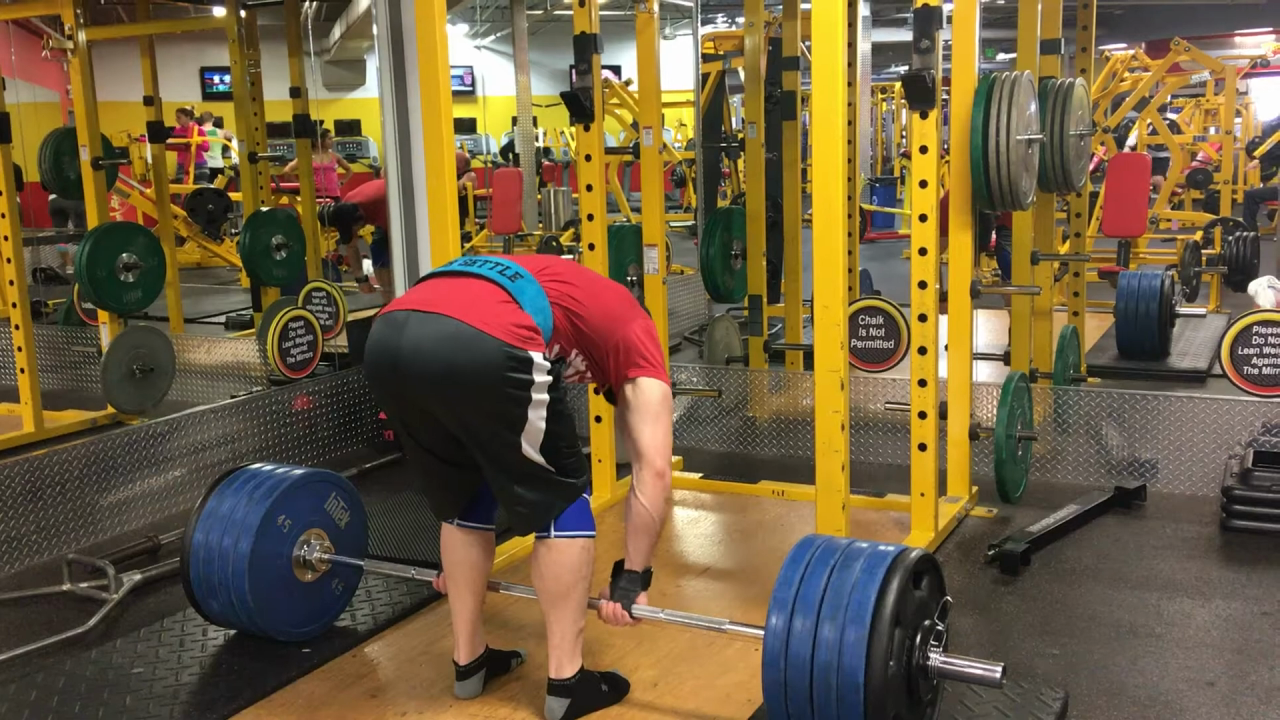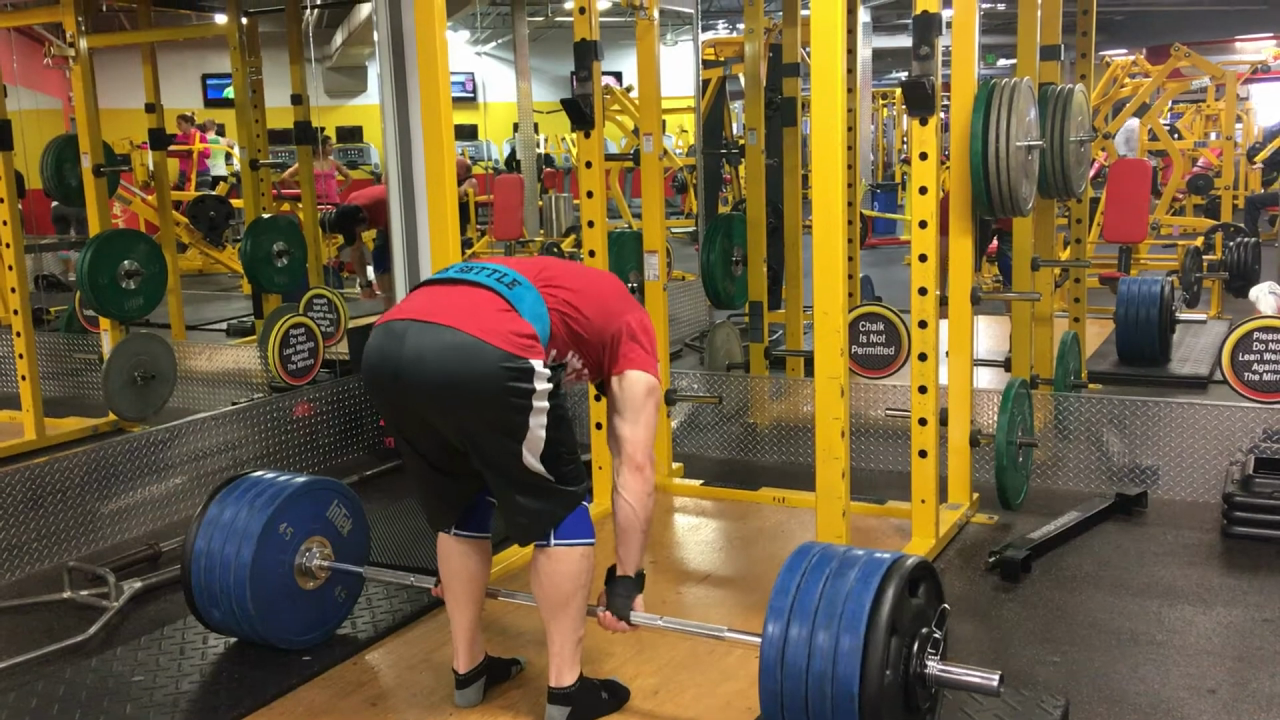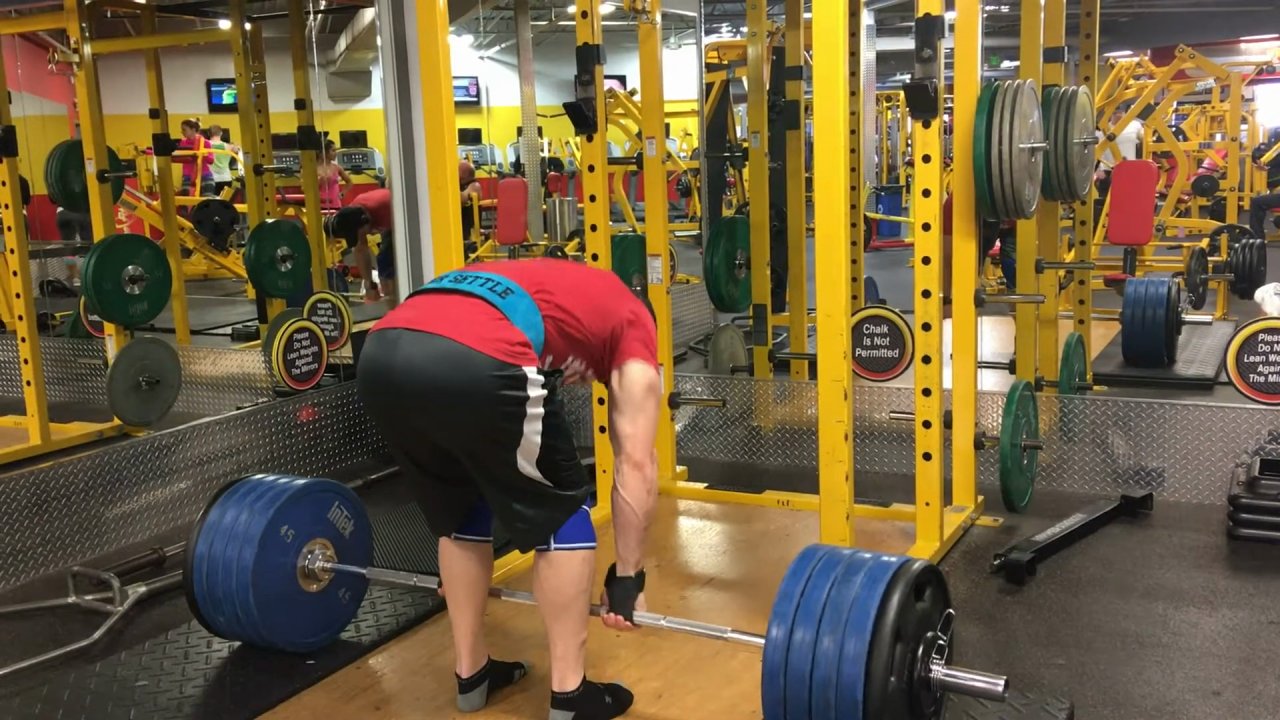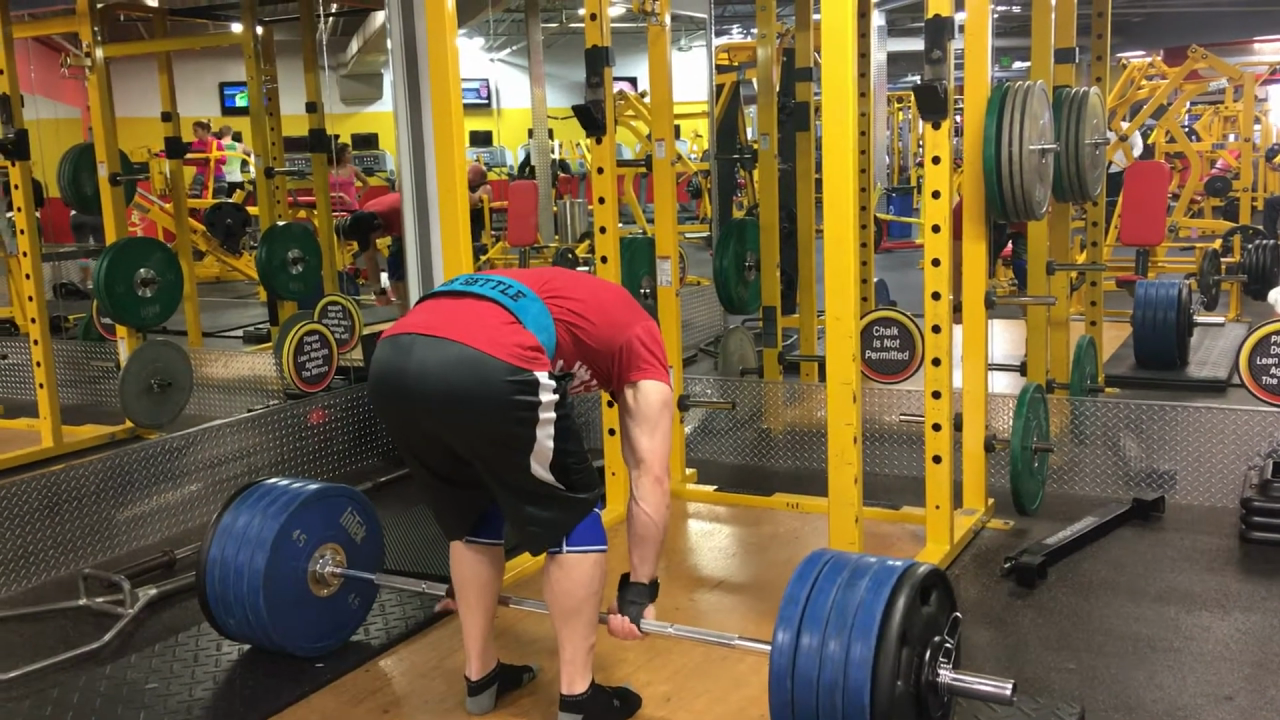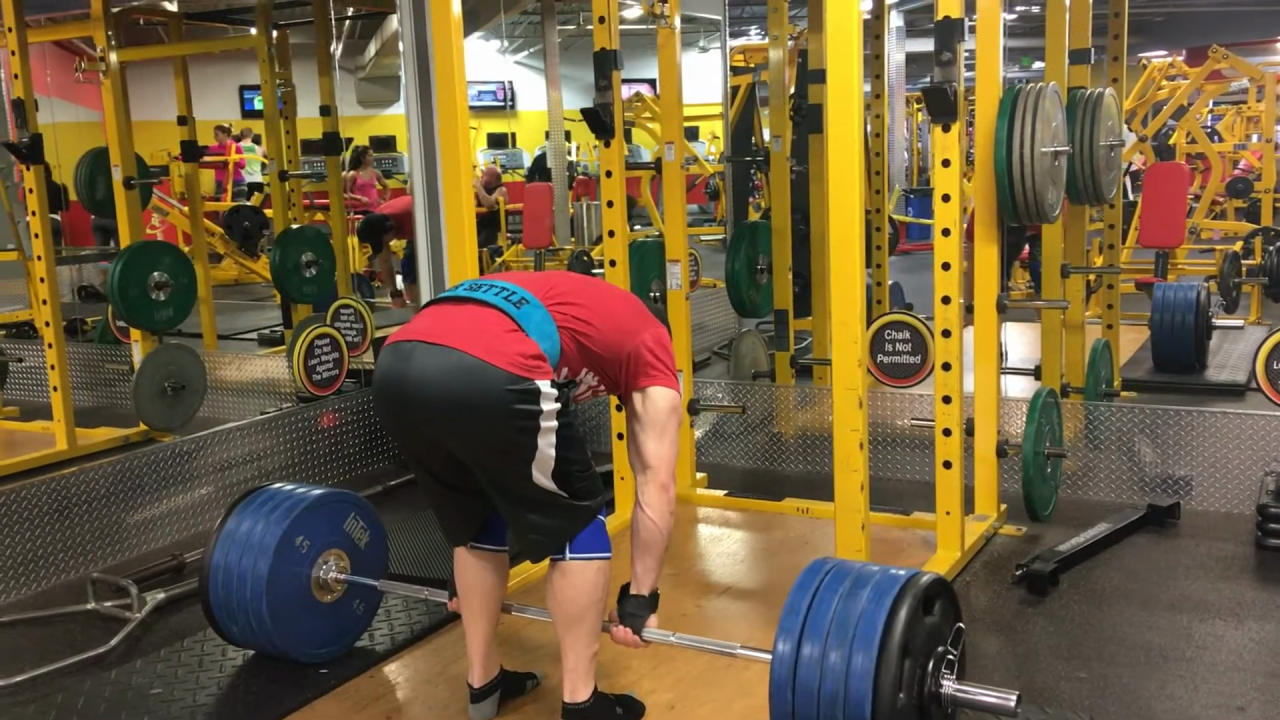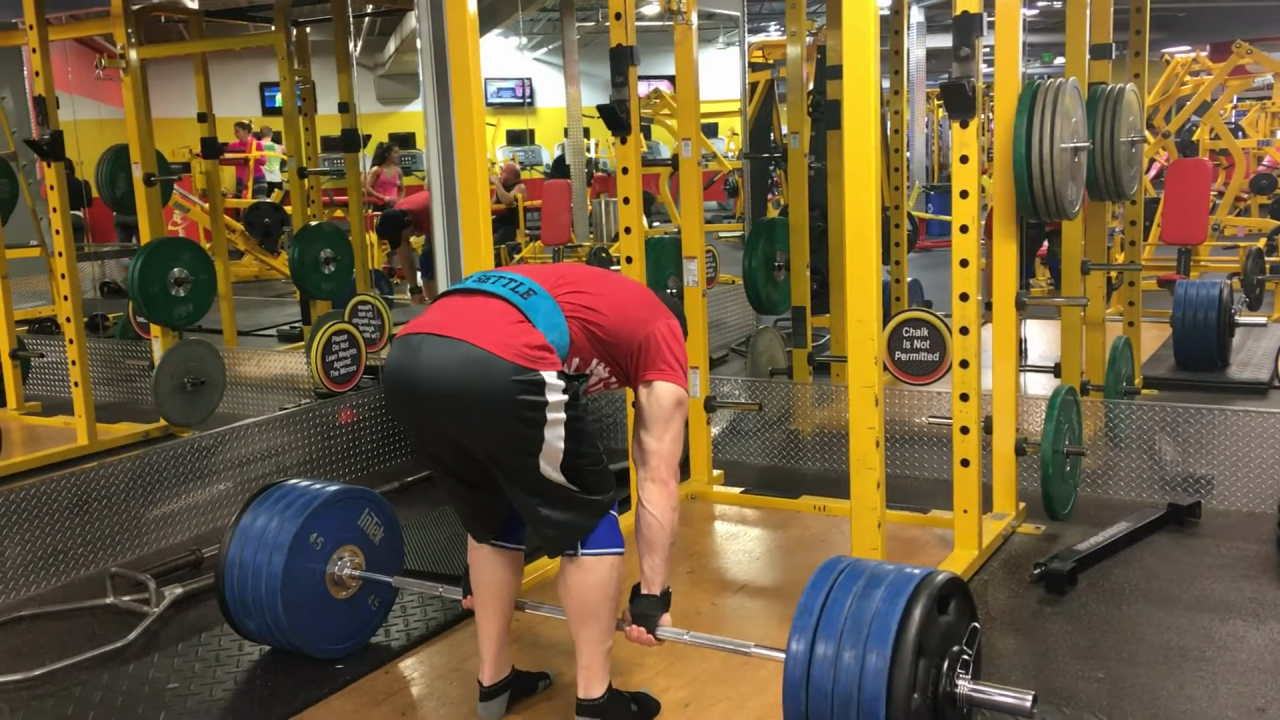
dt=0.5s
person 1, frame 1
right shoulder: (631, 329)
right elbow: (654, 467)
left wrist: (454, 562)
right wrist: (632, 576)
left hip: (388, 337)
right hip: (480, 346)
left knee: (464, 501)
right knee: (561, 503)
left ankle: (468, 661)
right ankle: (566, 683)
person 1, frame 2
right shoulder: (629, 323)
left elbow: (501, 461)
right elbow: (634, 465)
right wrist: (626, 581)
left hip: (386, 346)
right hip: (480, 354)
left knee: (459, 508)
right knee: (560, 512)
left ankle: (469, 670)
person 1, frame 3
right shoulder: (630, 322)
left elbow: (490, 459)
right elbow: (635, 462)
right wrist: (627, 580)
left hip: (382, 354)
right hip: (471, 363)
left knee: (461, 511)
right knee: (562, 515)
left ankle: (471, 673)
person 1, frame 4
right shoulder: (639, 334)
left elbow: (504, 469)
right elbow: (650, 475)
left wrist: (468, 580)
right wrist: (638, 590)
left hip: (392, 359)
right hip: (487, 368)
left knee: (472, 512)
right knee: (573, 518)
left ankle: (481, 675)
person 1, frame 5
right shoulder: (649, 343)
left elbow: (497, 467)
right elbow: (656, 482)
right wrist: (640, 597)
left hip: (397, 365)
right hip: (488, 376)
left knee: (477, 516)
right knee: (576, 523)
left ankle: (483, 683)
person 1, frame 6
right shoulder: (661, 333)
left elbow: (510, 473)
right elbow: (657, 478)
left wrist: (475, 574)
right wrist: (652, 595)
left hip: (408, 357)
right hip: (497, 368)
left knee: (490, 512)
right knee: (587, 518)
left ankle: (494, 681)
